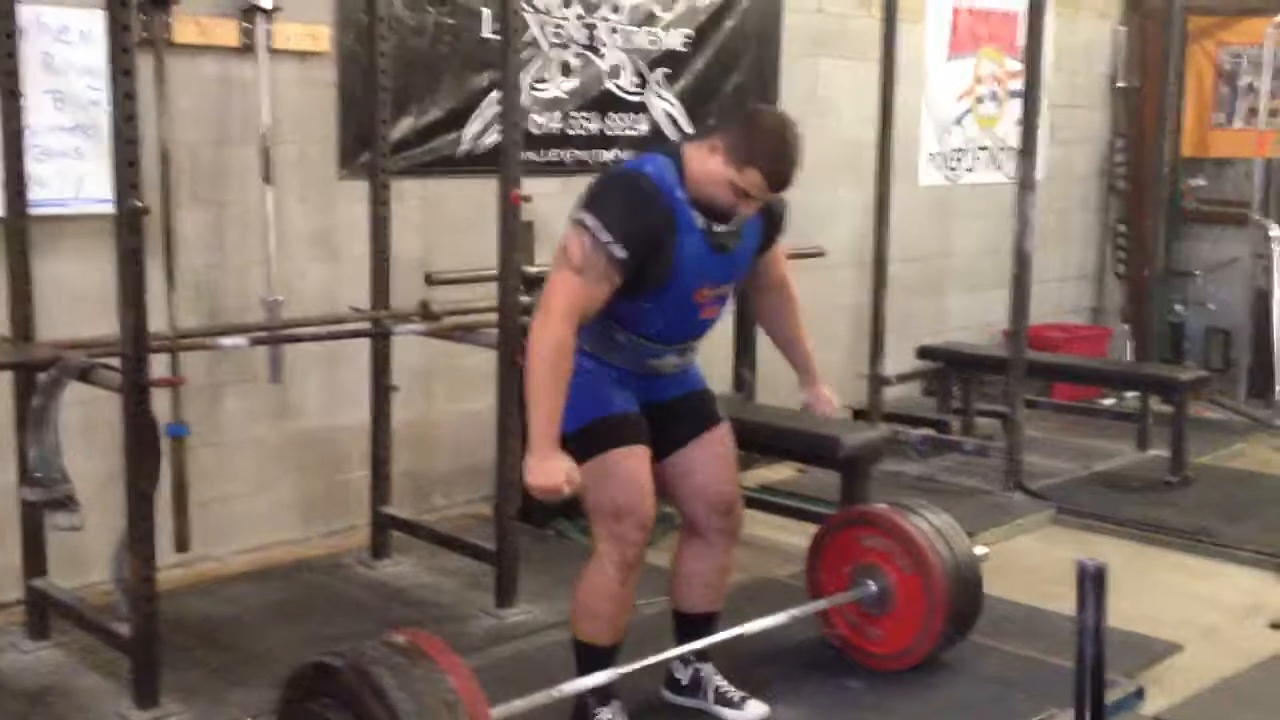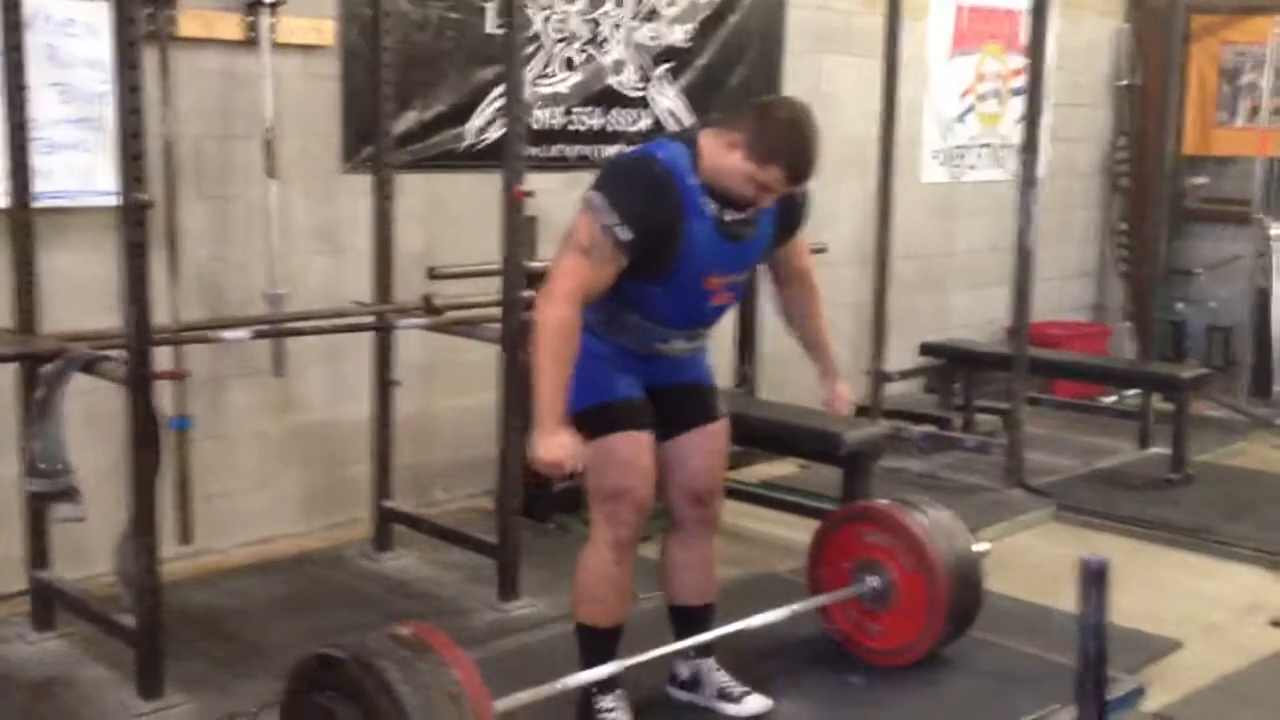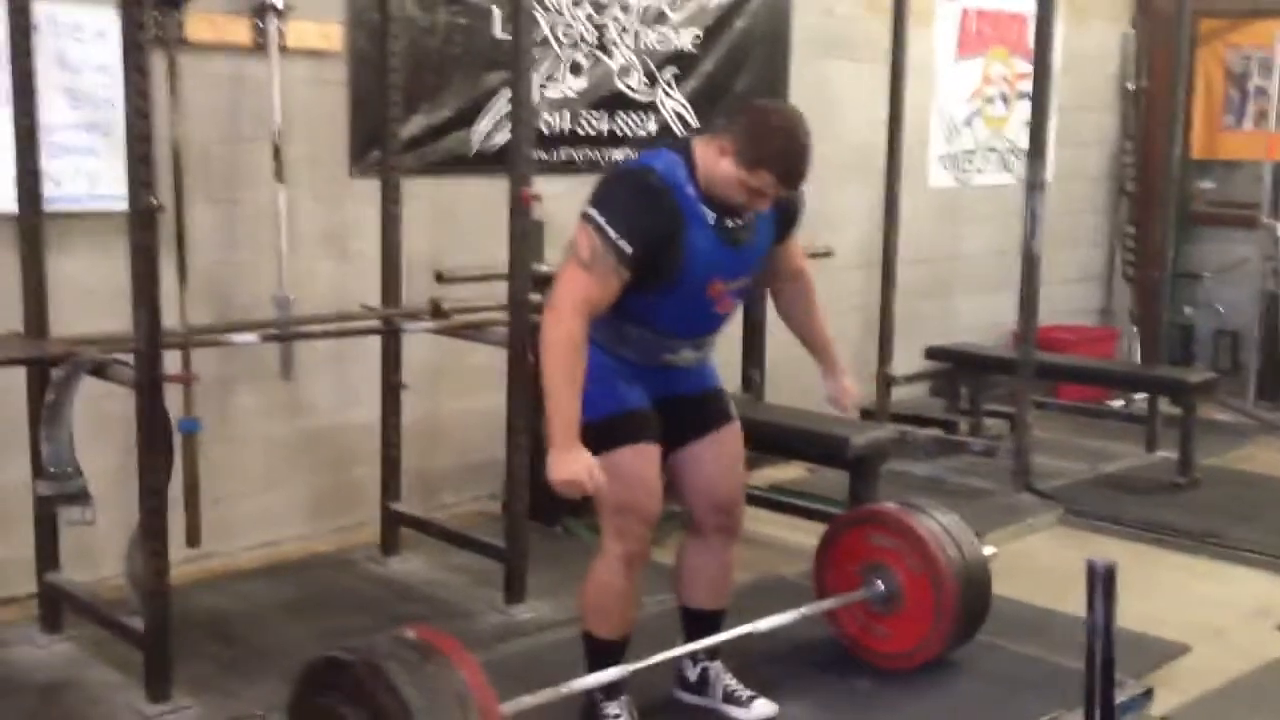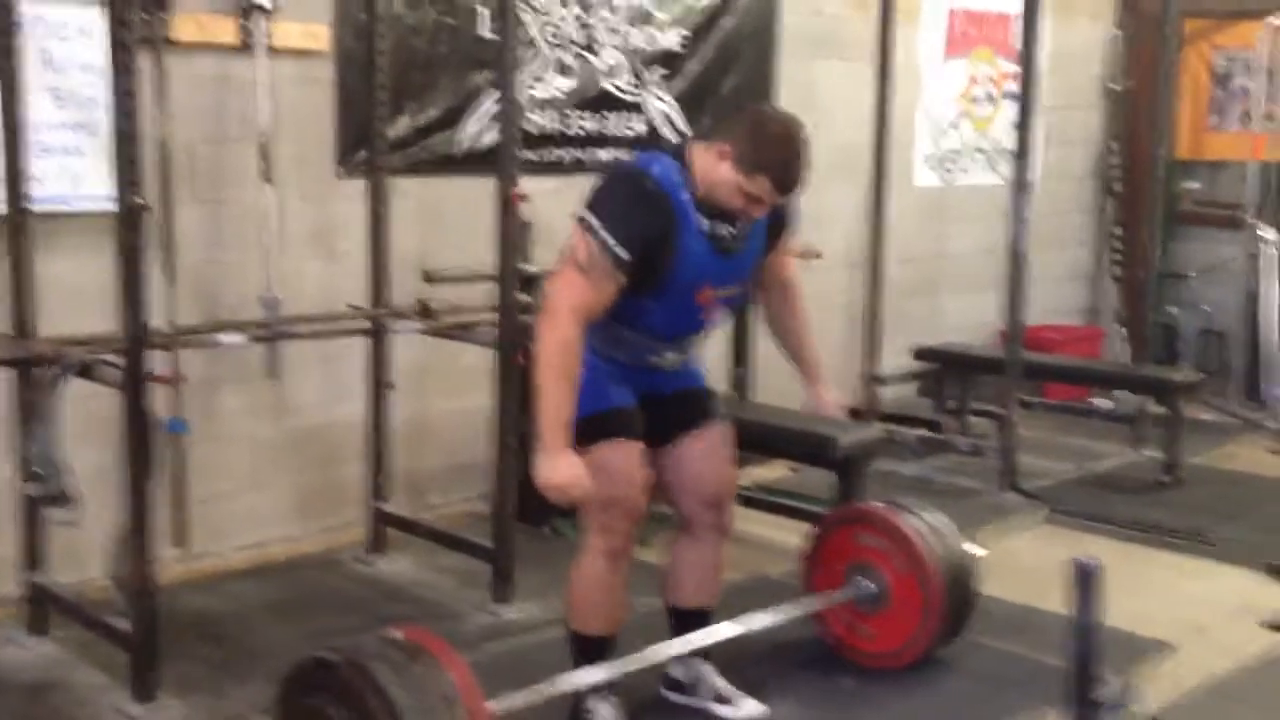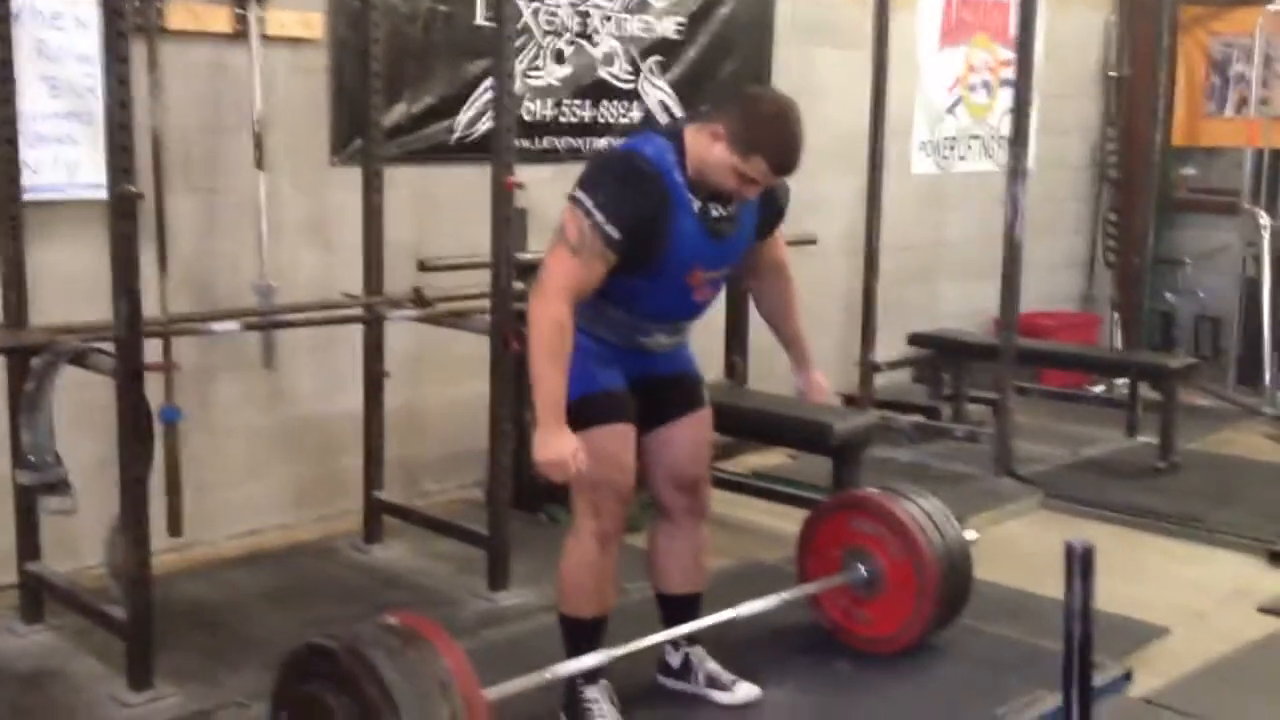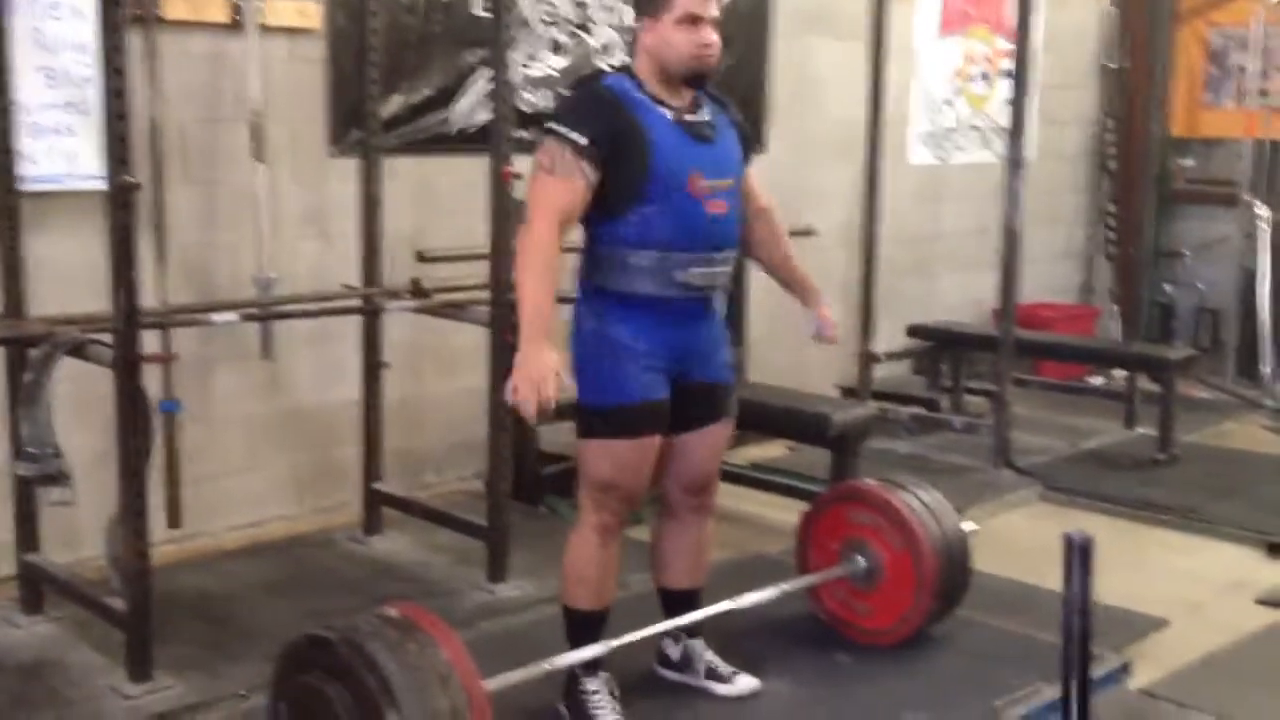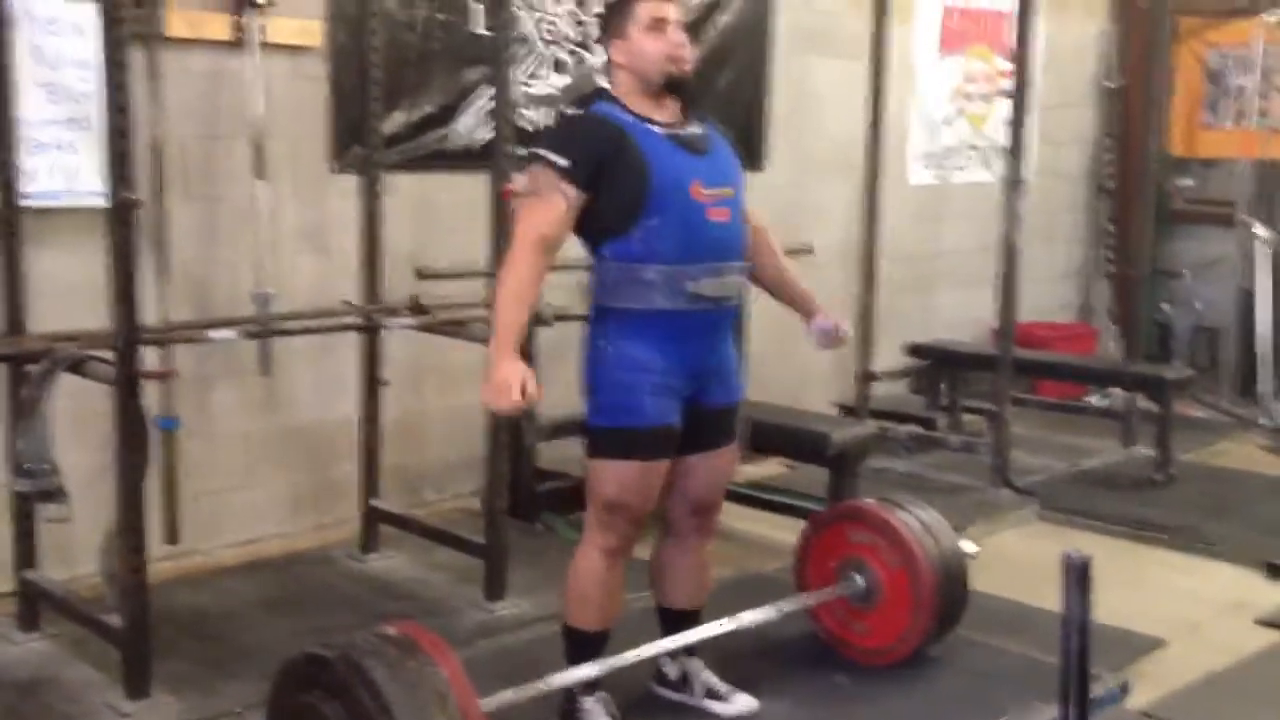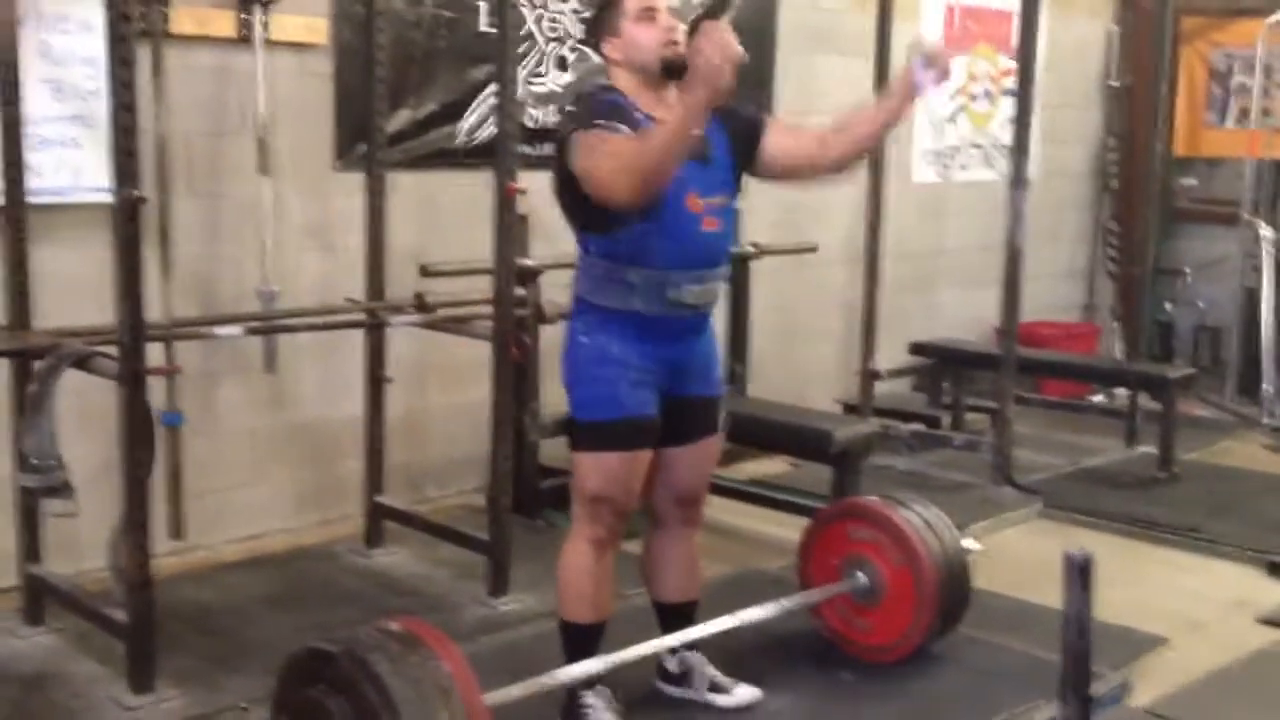
dt=0.5s
person 1, frame 1
left shoulder: (756, 205)
right shoulder: (632, 199)
left elbow: (772, 290)
right elbow: (555, 316)
left wrist: (810, 380)
right wrist: (544, 448)
left hip: (669, 371)
right hip: (594, 373)
left knee: (717, 518)
right knee: (626, 537)
person 1, frame 2
left shoulder: (779, 195)
right shoulder: (646, 183)
left elbow: (795, 280)
right elbow: (561, 298)
left wrist: (829, 372)
right wrist: (550, 423)
left hip: (679, 357)
right hip: (605, 356)
left knee: (698, 512)
right knee: (622, 521)
left ankle: (694, 665)
person 1, frame 3
left shoulder: (771, 198)
right shoulder: (643, 196)
left elbow: (789, 278)
right elbow: (566, 313)
left wrist: (832, 369)
right wrist: (563, 445)
left hip: (685, 368)
right hip: (610, 369)
left knee: (719, 516)
right knee: (631, 533)
left ankle: (699, 669)
person 1, frame 4
left shoulder: (764, 208)
right shoulder: (639, 198)
left elbow: (777, 288)
right elbow: (561, 316)
left wrist: (814, 379)
right wrist: (554, 447)
left hip: (670, 366)
right hip: (598, 366)
left knee: (710, 513)
right knee: (614, 529)
left ankle: (687, 668)
person 1, frame 5
left shoulder: (759, 193)
right shoulder: (631, 180)
left elbow: (769, 274)
right elbow: (553, 297)
left wrist: (803, 364)
right wrist: (550, 425)
left hip: (662, 349)
right hip: (590, 349)
left knee: (687, 498)
right knee: (603, 511)
left ankle: (681, 654)
person 1, frame 6
left shoulder: (721, 118)
right shoulder: (601, 110)
left elbow: (755, 217)
right elbow: (542, 226)
left wrist: (810, 297)
right wrist: (535, 342)
left hip: (703, 332)
right hip: (624, 334)
left knee: (694, 496)
right knee: (609, 507)
left ankle: (681, 645)
person 1, frame 7
left shoulder: (709, 138)
right shoulder: (587, 133)
left elbow: (747, 237)
right elbow: (532, 244)
left wrist: (810, 307)
right wrist: (506, 353)
left hip: (713, 351)
right hip: (633, 353)
left knee: (697, 517)
right knee: (616, 526)
person 1, frame 8
left shoulder: (724, 125)
right shoulder: (600, 121)
left elbow: (824, 149)
right elbow: (622, 182)
left wrist: (903, 91)
right wrist: (698, 97)
left hip: (692, 341)
right hip: (614, 345)
left knee: (681, 508)
right knee: (601, 519)
left ankle: (680, 658)
